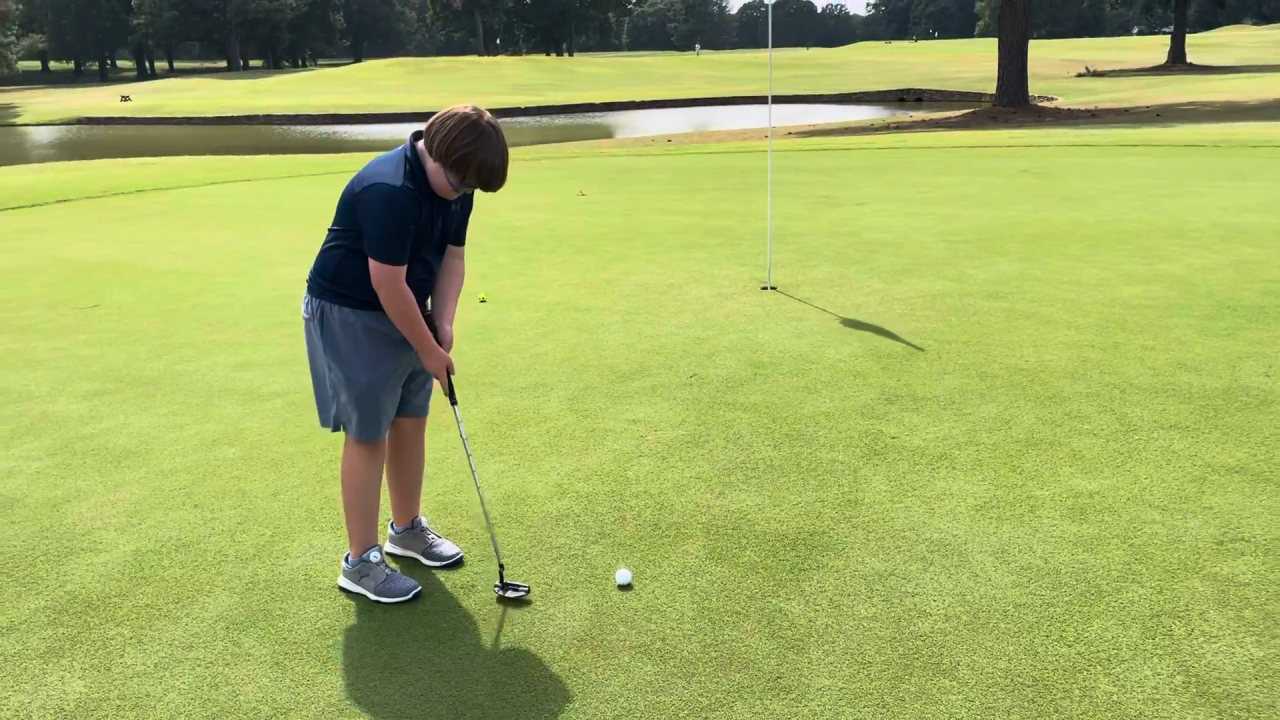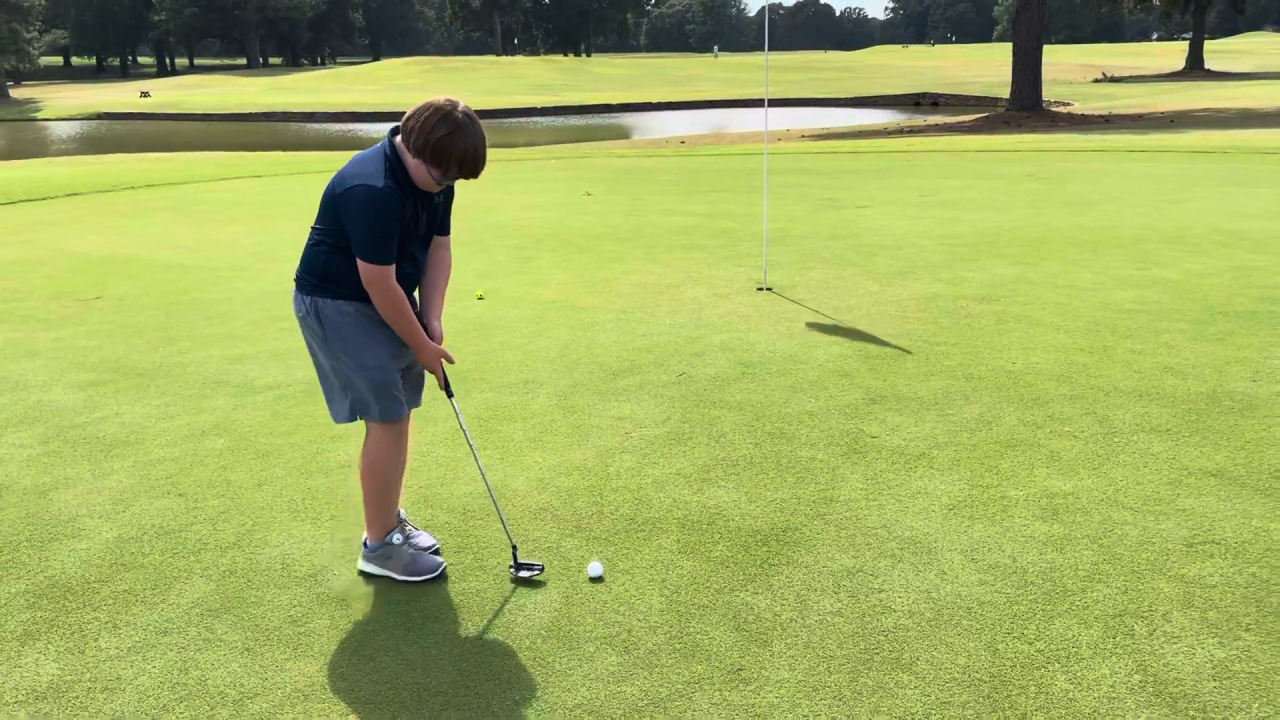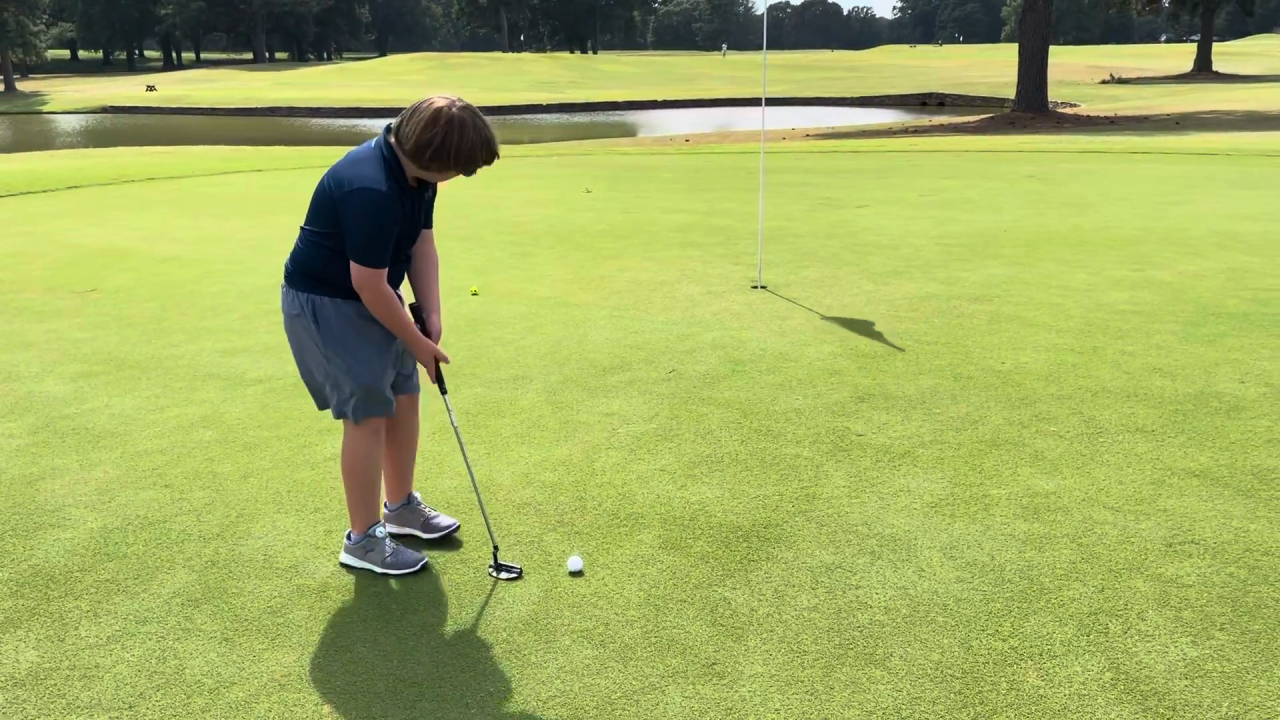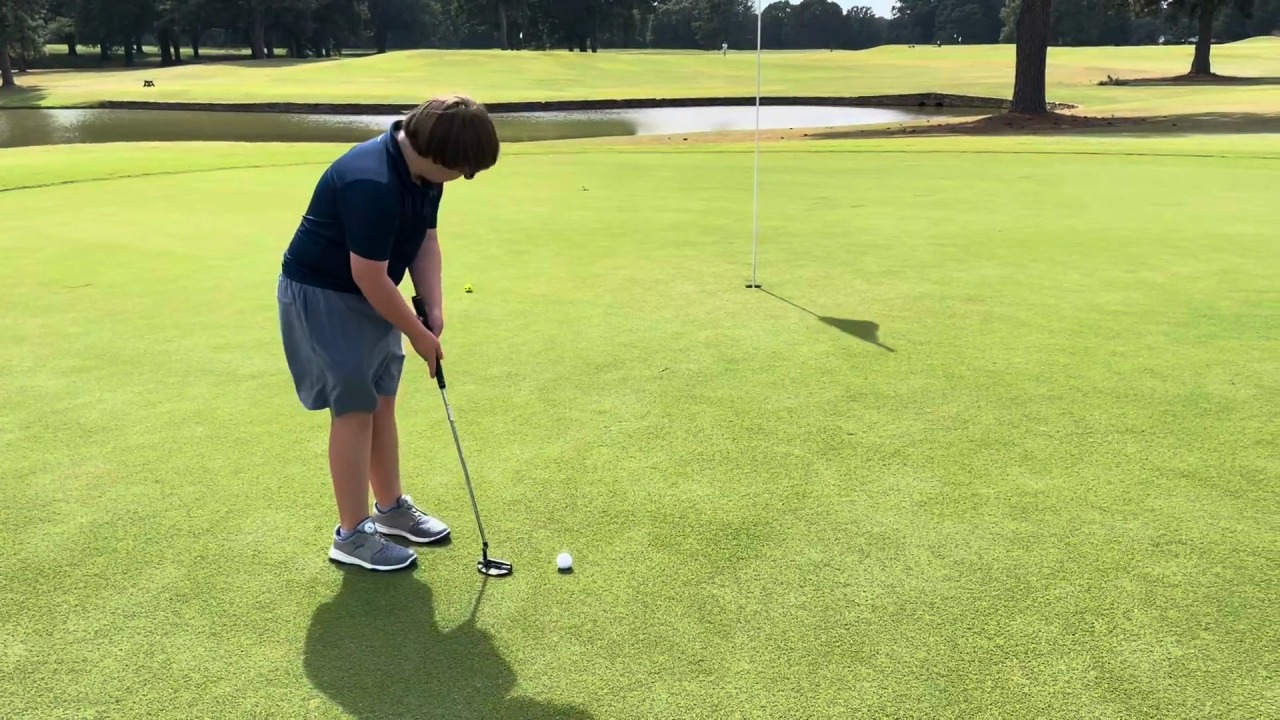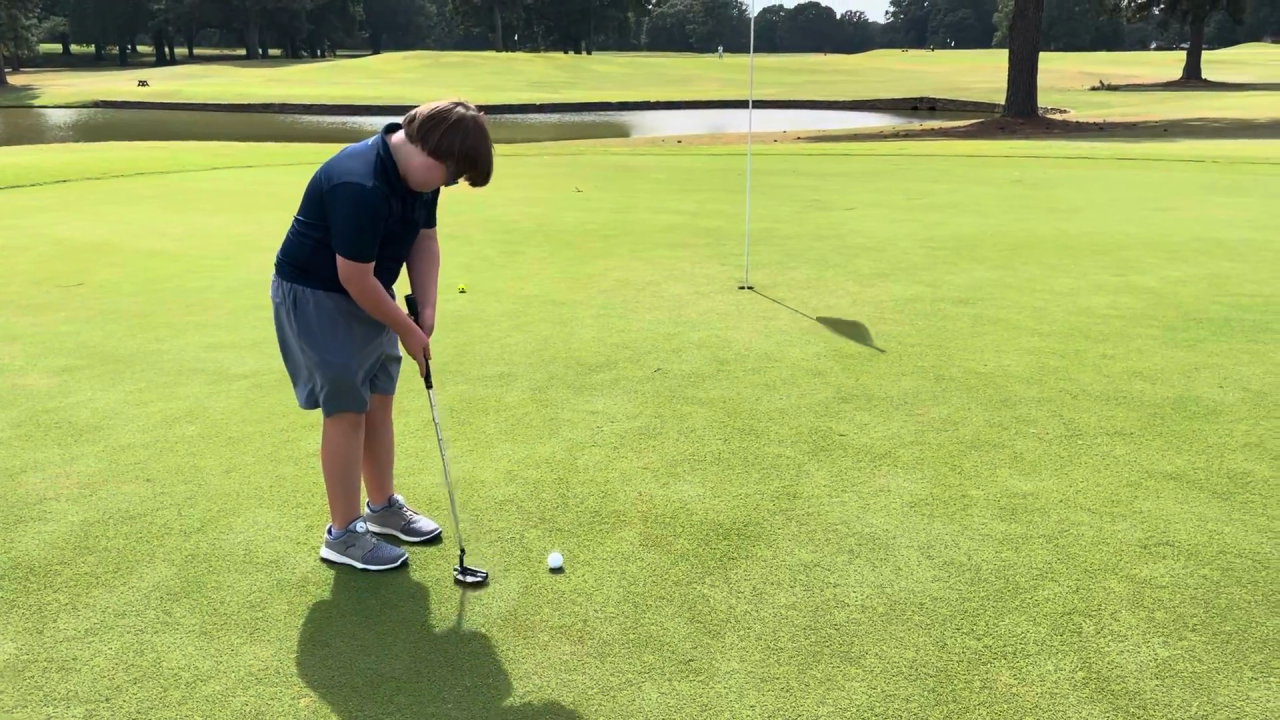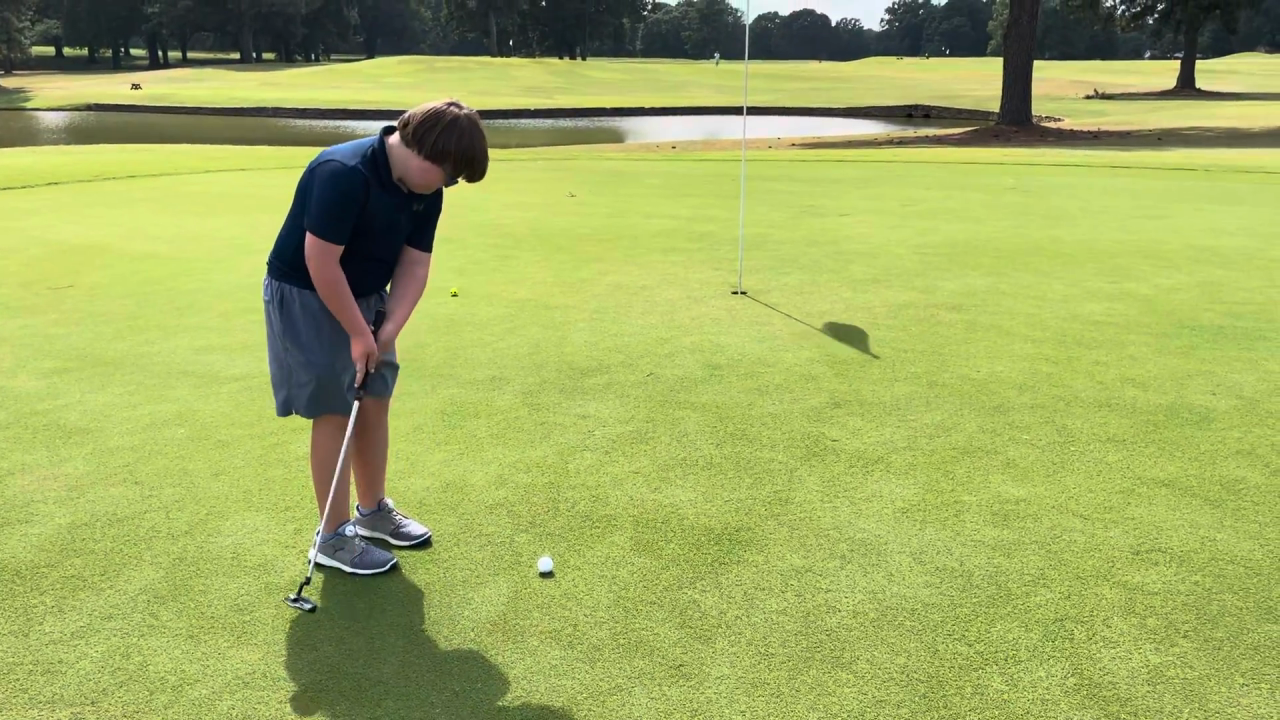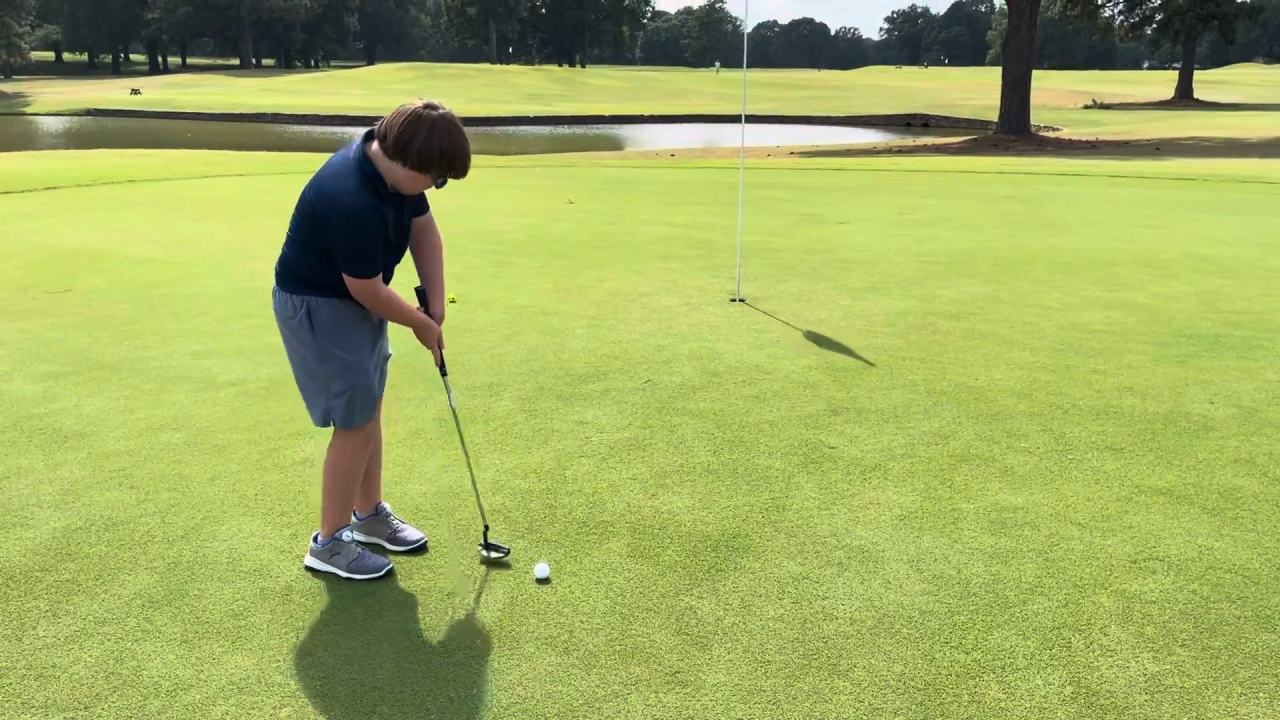
dt=0.4s
person 1, frame 1
left shoulder: (454, 186)
right shoulder: (388, 191)
left elbow: (451, 257)
right elbow: (388, 284)
left wrist: (443, 324)
right wrist: (428, 350)
left hip: (404, 313)
right hip: (348, 315)
left knee: (411, 420)
right knee: (367, 434)
left ankle: (407, 527)
right ankle: (361, 561)
person 1, frame 2
left shoulder: (434, 177)
right shoulder: (371, 191)
left elbow: (438, 246)
right elbow: (379, 284)
left wrist: (432, 318)
right wrist: (421, 345)
left hip: (388, 303)
right hip: (336, 304)
left knee: (397, 413)
right knee: (388, 417)
left ankle: (386, 517)
right ankle: (379, 545)
person 1, frame 3
left shoulder: (416, 172)
right shoulder: (370, 192)
left elbow: (422, 242)
right elbow: (370, 285)
left wrist: (432, 315)
right wrist: (416, 343)
left hip: (370, 297)
right hip: (324, 301)
left knee: (403, 398)
right knee: (369, 413)
left ankle: (402, 504)
right ankle: (362, 538)
person 1, frame 4
left shoulder: (423, 173)
right shoulder: (372, 184)
left elbow: (426, 241)
right elbow: (370, 276)
left wrist: (433, 309)
right wrist: (417, 334)
left hip: (368, 294)
right hip: (322, 294)
left knee: (381, 402)
right knee: (354, 409)
left ankle: (391, 507)
right ankle: (352, 534)
person 1, frame 5
left shoulder: (417, 174)
right shoulder: (359, 186)
left elbow: (424, 241)
right elbow: (355, 277)
left wrist: (426, 310)
right wrist: (406, 330)
left hip: (365, 292)
right hip: (316, 295)
left knee: (378, 400)
right knee: (347, 409)
left ankle: (383, 505)
right ankle: (343, 533)
person 1, frame 6
left shoulder: (424, 189)
right shoulder: (343, 174)
left elbow: (414, 263)
right elbow: (321, 263)
left wrist: (389, 330)
right wrist: (357, 333)
left hip: (366, 296)
right hip: (305, 298)
left knee: (374, 403)
right knee: (335, 413)
left ankle: (373, 510)
right ankle: (333, 537)
person 1, frame 7
left shoulder: (399, 175)
right shoulder: (351, 203)
left elbow: (423, 229)
right elbow: (368, 291)
left wrist: (436, 303)
right wrist: (419, 324)
left hip: (356, 297)
right hip: (317, 305)
left knee: (367, 407)
right knee: (354, 418)
left ankle: (369, 514)
right ankle: (330, 541)
